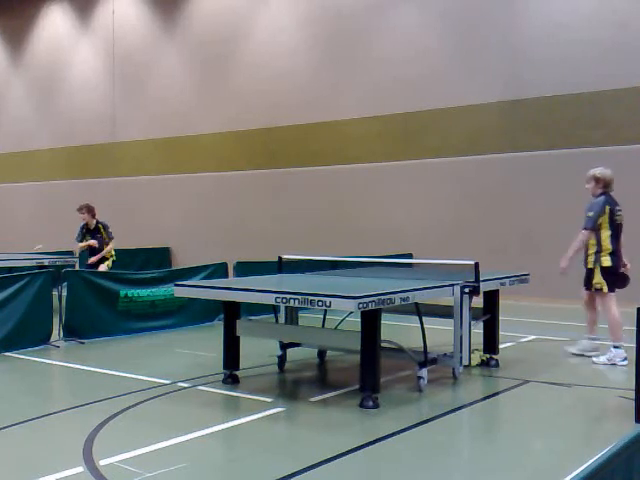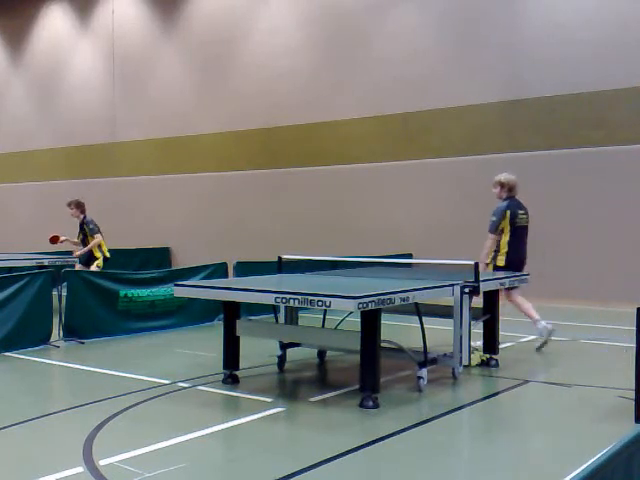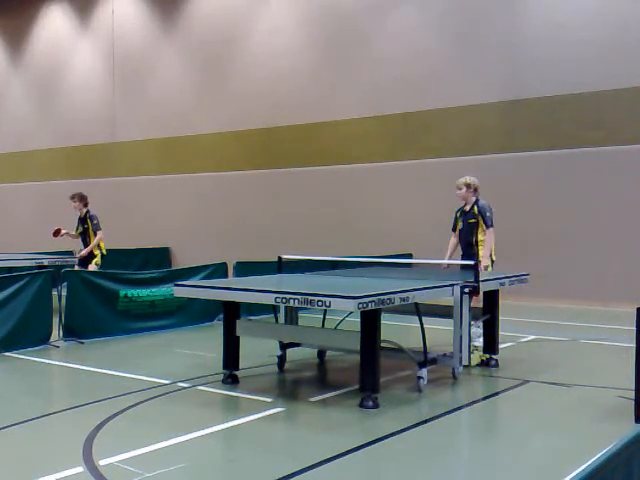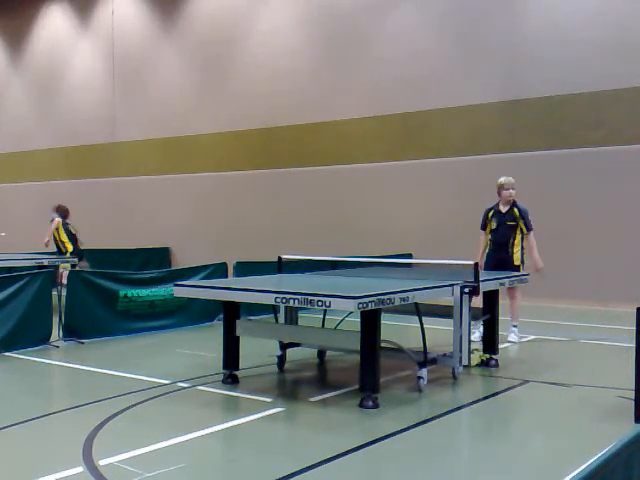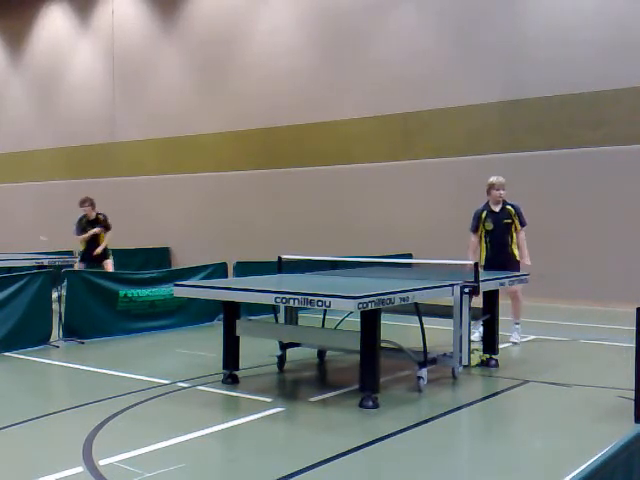
dt=1s
person 1, frame 1
left shoulder: (598, 203)
right shoulder: (613, 203)
left elbow: (585, 235)
right elbow: (615, 234)
left wrist: (566, 258)
right wrist: (622, 259)
left hip: (602, 261)
right hip: (612, 260)
left knee: (607, 303)
right knee: (589, 300)
left ankle: (618, 351)
right ankle: (590, 342)
person 1, frame 2
left shoulder: (502, 208)
right shoulder: (522, 208)
left elbow: (492, 238)
left wrist: (482, 262)
left hip: (502, 260)
right hip: (518, 260)
right knee: (514, 296)
right ankle: (541, 325)
person 1, frame 3
left shoulder: (482, 207)
right shoulder: (460, 212)
left elbow: (490, 232)
right elbow: (455, 237)
left wrist: (486, 257)
right wrist: (446, 258)
left hip: (480, 257)
right hip: (467, 258)
right ankle: (476, 328)
person 1, frame 4
left shoulder: (520, 211)
right shoulder: (490, 212)
left elbow: (529, 235)
right elbow: (485, 235)
left wrist: (536, 259)
right wrist: (480, 257)
left hip: (513, 258)
right hip: (492, 258)
left knee: (513, 291)
left ankle: (514, 328)
right ankle: (481, 326)
person 1, frame 5
left shoulder: (513, 209)
right shoulder: (480, 213)
left elbow: (520, 232)
right elbow: (474, 237)
left wrist: (526, 256)
right wrist: (471, 261)
left hip: (510, 258)
right hip: (490, 260)
left knee: (515, 290)
left ankle: (516, 326)
right ankle: (480, 326)
